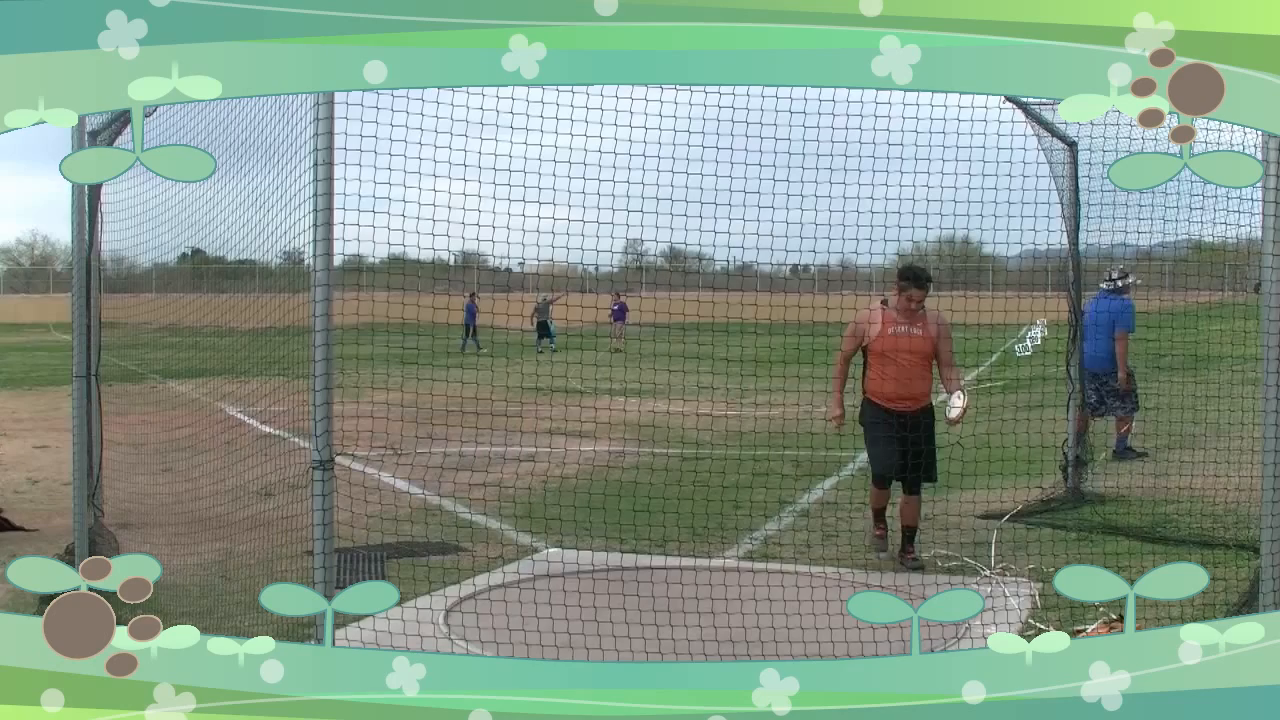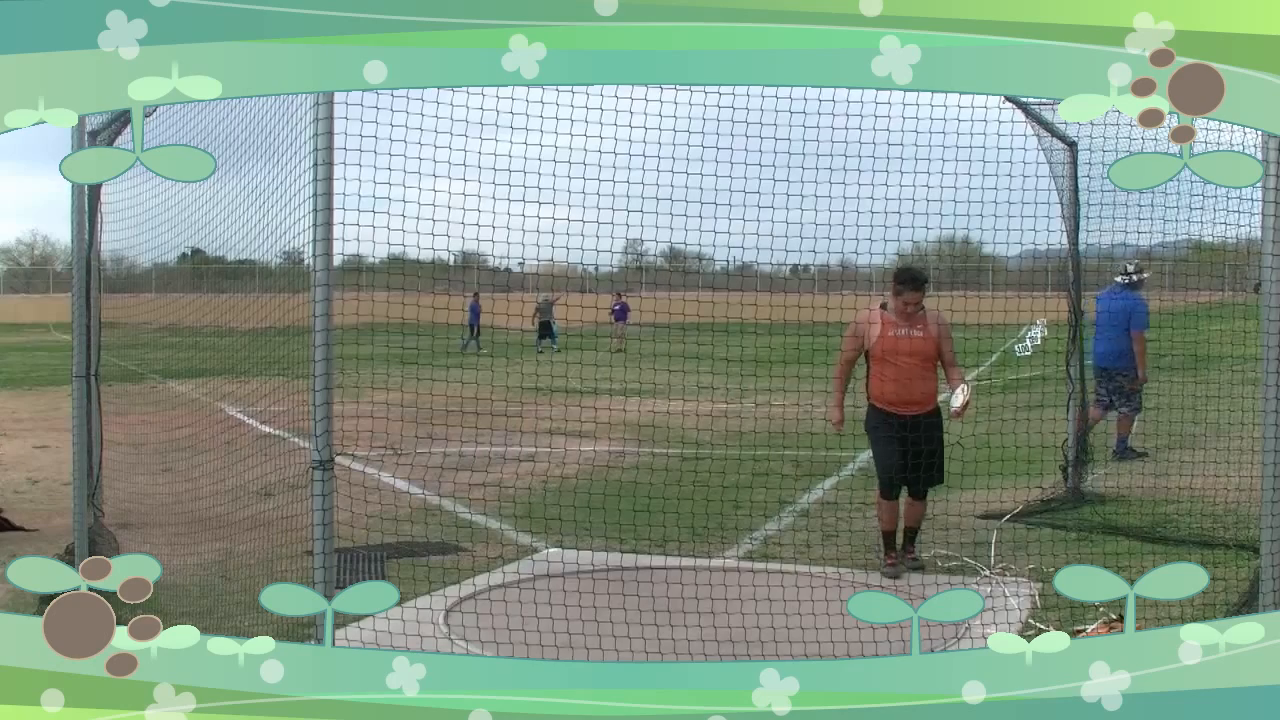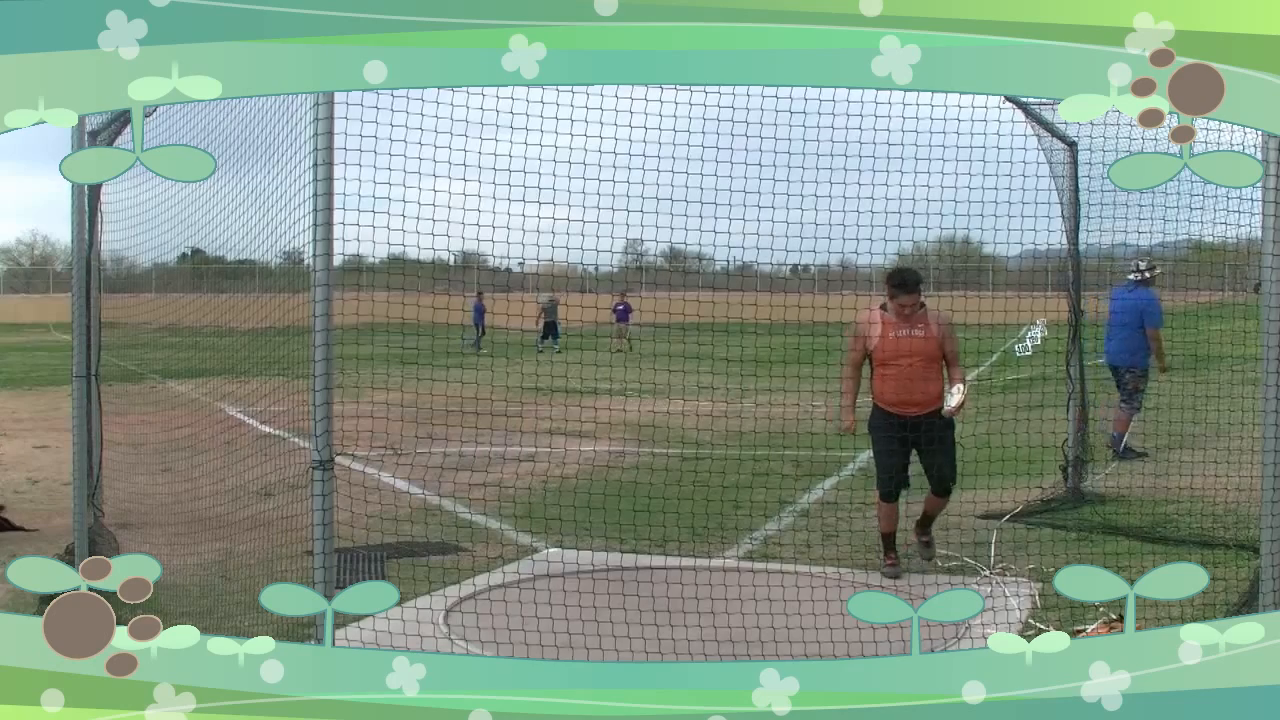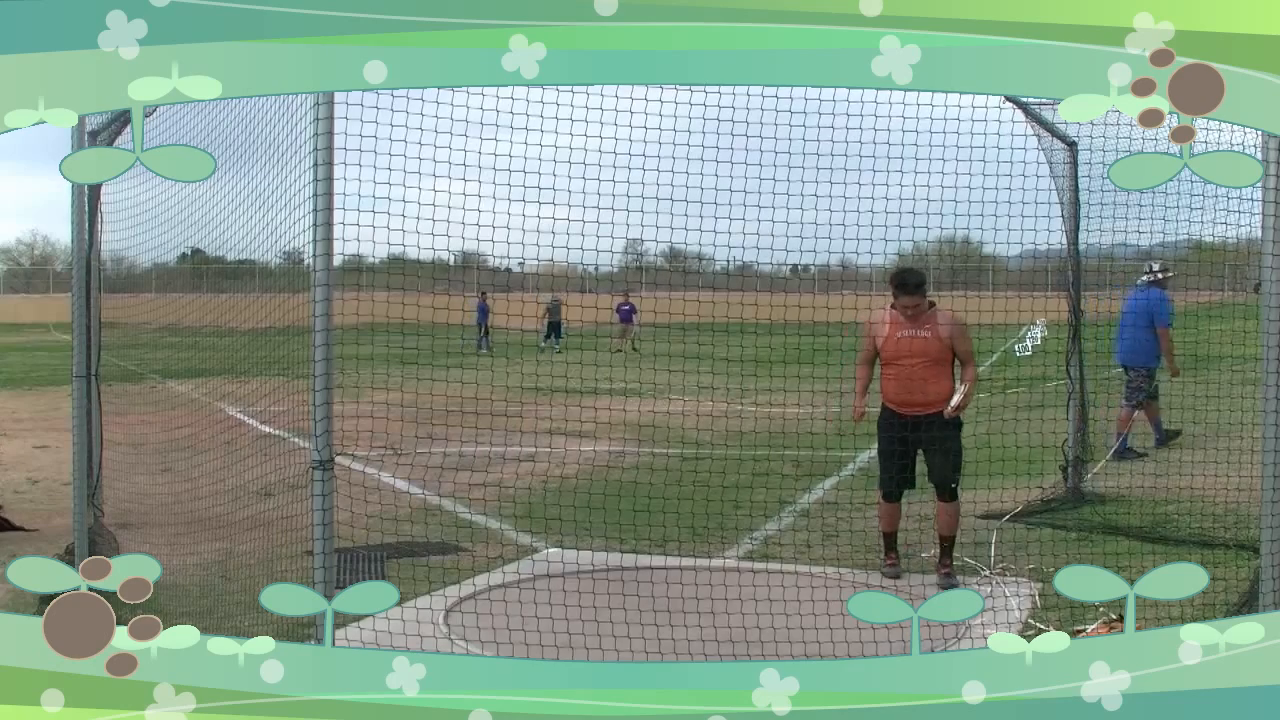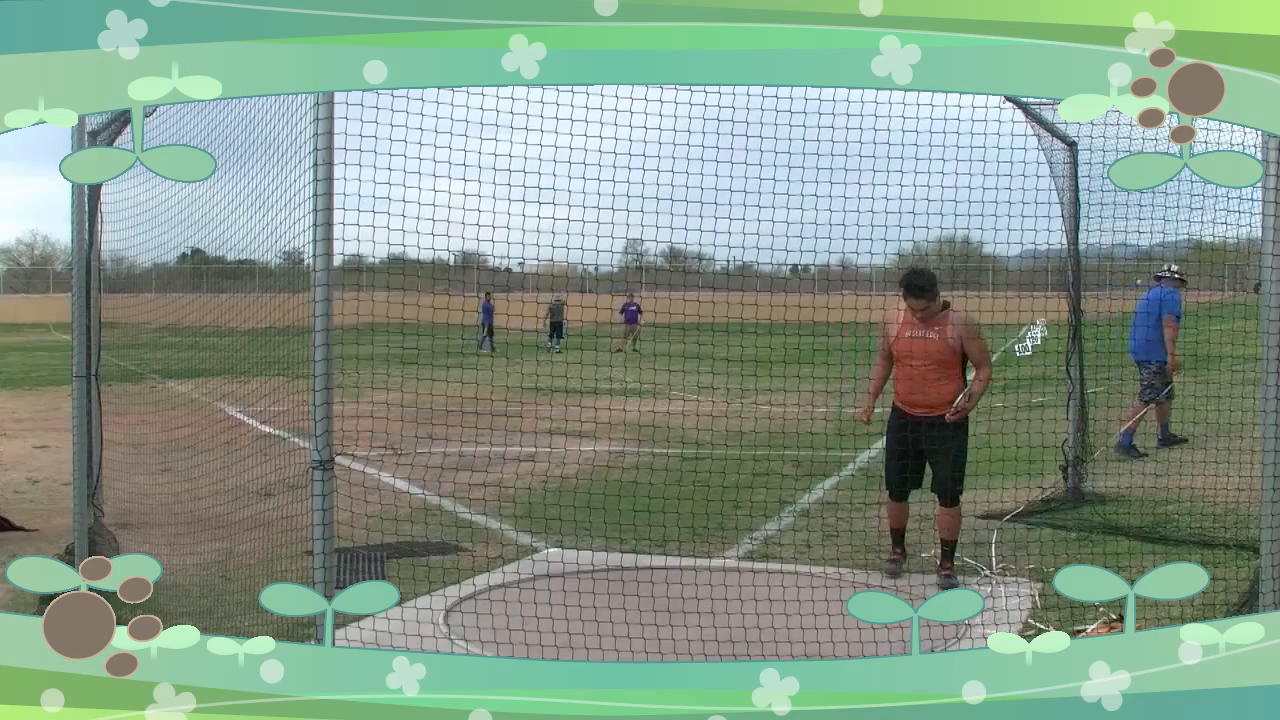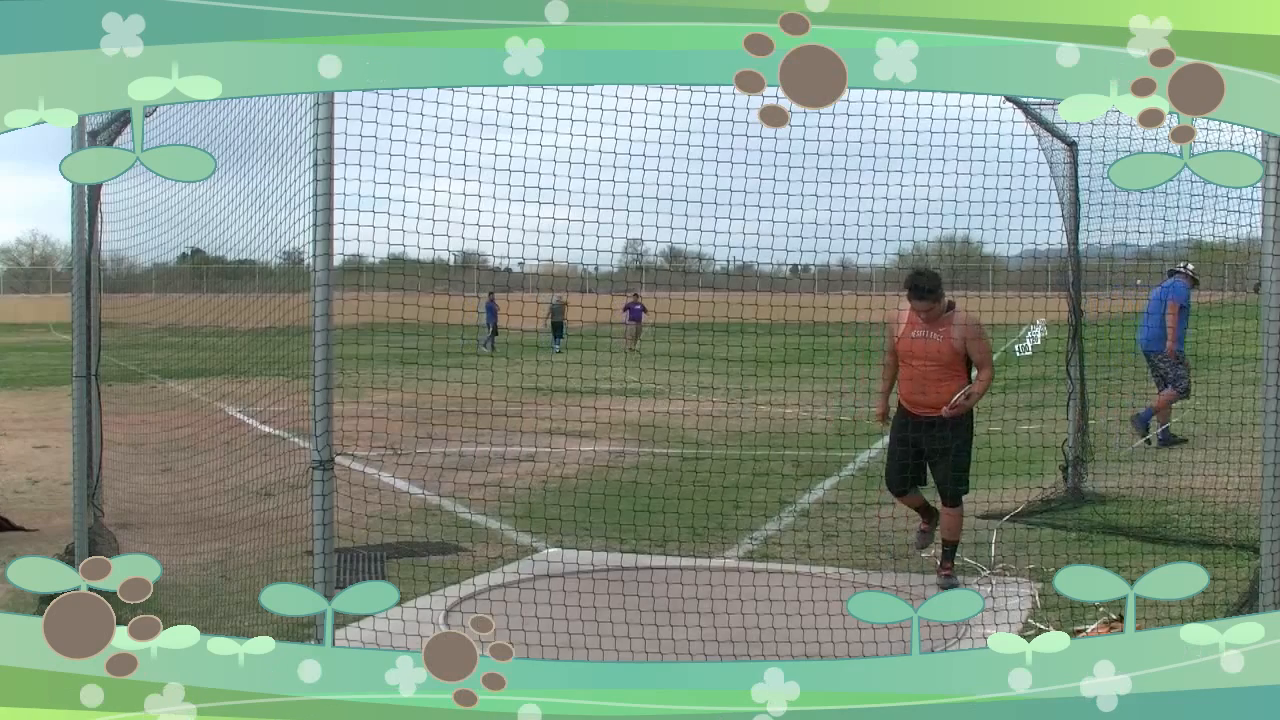
dt=0.2s
person 1, frame 1
left shoulder: (936, 322)
right shoulder: (868, 318)
left elbow: (948, 366)
right elbow: (843, 359)
left wrist: (958, 396)
right wrist: (837, 402)
left hip: (920, 414)
right hip: (879, 412)
left knee: (913, 484)
right knee: (883, 472)
left ankle: (908, 548)
right ankle: (878, 523)
person 1, frame 2
left shoulder: (936, 322)
right shoulder: (866, 321)
left elbow: (951, 365)
right elbow: (845, 364)
right wrist: (837, 405)
left hip: (926, 418)
right hip: (884, 418)
left knee: (919, 488)
right knee: (889, 484)
left ankle: (909, 547)
right ankle: (890, 552)
person 1, frame 3
left shoulder: (938, 321)
right shoulder: (867, 323)
left elbow: (954, 364)
right elbow: (853, 366)
right wrist: (848, 408)
left hip: (933, 418)
right hip: (887, 419)
left knee: (944, 484)
right knee: (889, 489)
left ankle: (924, 528)
right ankle: (889, 554)
person 1, frame 4
left shoulder: (948, 322)
right shoulder: (878, 321)
left elbow: (969, 363)
right elbow: (865, 362)
left wrist: (964, 397)
right wrist: (859, 397)
left hip: (939, 419)
right hip: (894, 418)
left knee: (947, 488)
right knee: (890, 490)
left ankle: (945, 562)
right ankle: (890, 554)
person 1, frame 5
left shoulder: (961, 324)
right shoulder: (895, 321)
left elbow: (983, 367)
right elbow: (884, 360)
left wrist: (970, 401)
right wrist: (870, 399)
left hip: (947, 422)
right hip: (903, 417)
left knee: (948, 493)
right knee: (896, 488)
left ankle: (946, 565)
right ankle: (896, 550)
person 1, frame 6
left shoulder: (965, 325)
right shoulder: (900, 320)
left elbow: (986, 369)
left wrist: (971, 400)
right wrist: (883, 399)
left hip: (950, 421)
right hip: (908, 417)
left knee: (951, 494)
right knee: (896, 482)
left ankle: (947, 564)
right ankle: (929, 517)
person 2, frame 1
left shoulder: (1092, 302)
right shoulder: (1125, 304)
right elbow: (1121, 340)
right wrist: (1122, 371)
left hip: (1087, 362)
right hip: (1110, 364)
left knee: (1088, 407)
right knee: (1126, 406)
right ankle: (1121, 449)
person 2, frame 2
left shoulder: (1103, 295)
right shoulder: (1137, 301)
right elbow: (1137, 338)
right wrist: (1142, 368)
left hip: (1100, 357)
right hip: (1123, 360)
left knee: (1101, 402)
right knee: (1128, 405)
right ankle: (1121, 449)
person 2, frame 3
left shoulder: (1117, 292)
right shoulder: (1150, 298)
right elbow: (1153, 334)
right wrist: (1161, 360)
left hip: (1113, 353)
right hip: (1134, 357)
left knee: (1127, 399)
right knee: (1130, 403)
left ankle: (1116, 438)
right ankle: (1120, 448)
person 2, frame 4
left shoulder: (1134, 293)
right shoulder: (1161, 297)
right elbow: (1163, 333)
right wrist: (1172, 362)
left hip: (1126, 353)
right hip: (1143, 357)
left knee: (1150, 395)
right knee: (1132, 402)
left ankle: (1160, 435)
right ankle: (1120, 447)
person 2, frame 5
left shoulder: (1151, 293)
right shoulder: (1171, 292)
right elbow: (1169, 324)
left wrist: (1169, 356)
right wrist: (1172, 354)
left hip: (1140, 350)
right hip: (1155, 353)
left knee: (1162, 394)
right knee: (1147, 399)
left ankle: (1164, 436)
right ankle: (1125, 443)
person 2, frame 6
left shoulder: (1162, 287)
right shoulder: (1180, 285)
right elbow: (1172, 310)
left wrist: (1173, 344)
right wrist: (1171, 340)
left hip: (1148, 344)
right hip: (1164, 345)
left knee: (1166, 388)
right knee: (1180, 387)
left ankle: (1164, 436)
right ankle: (1143, 417)
